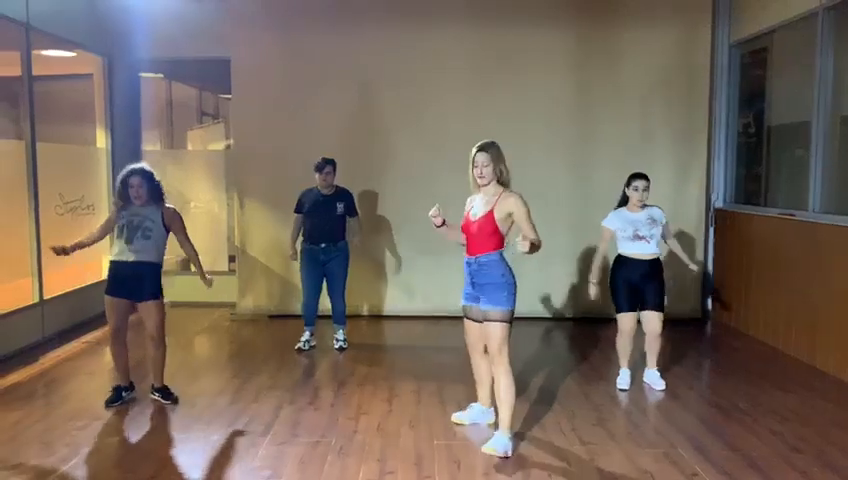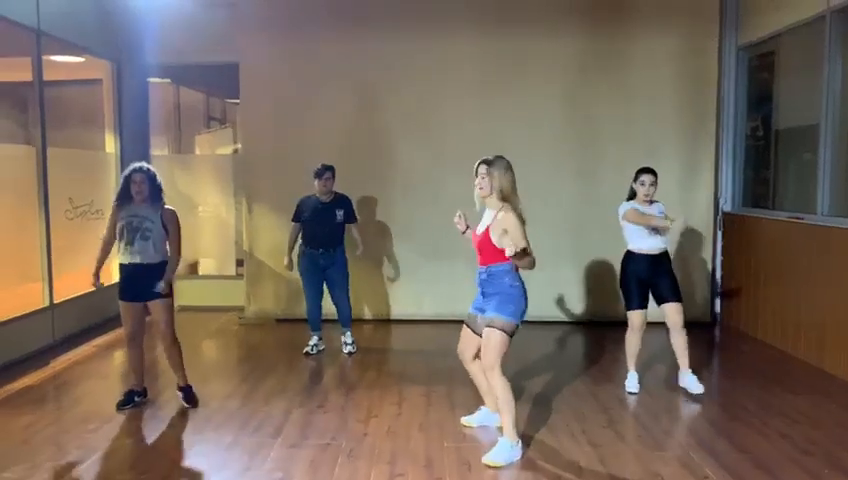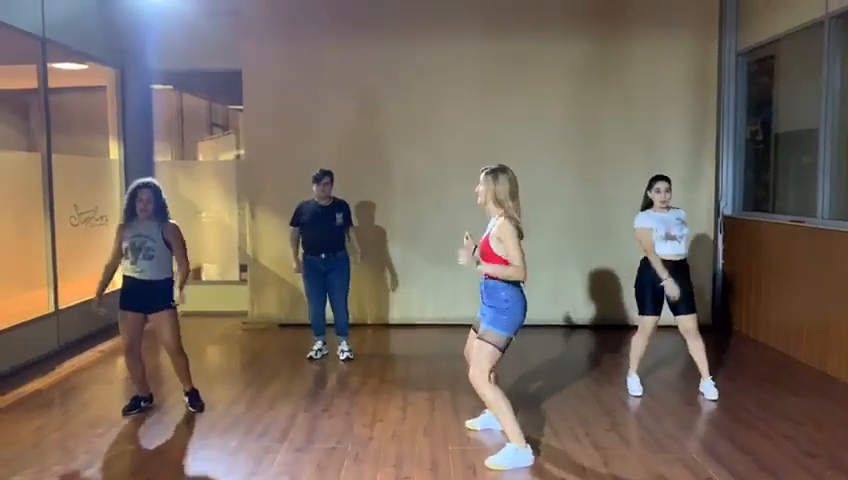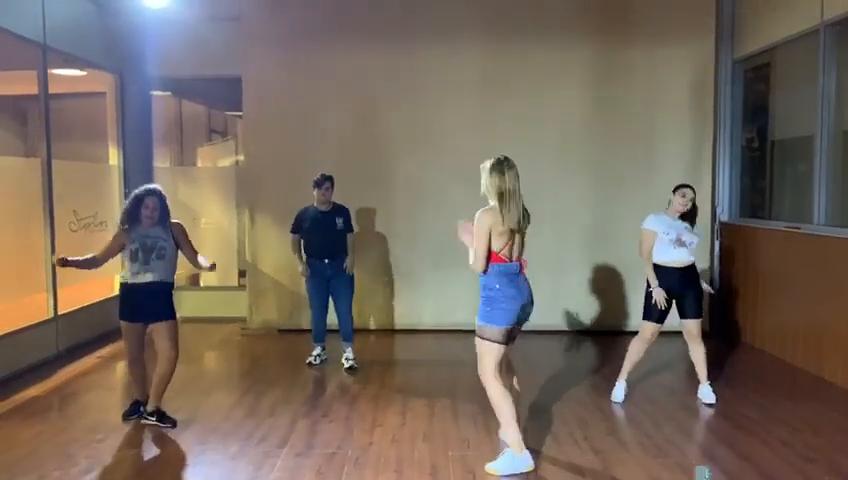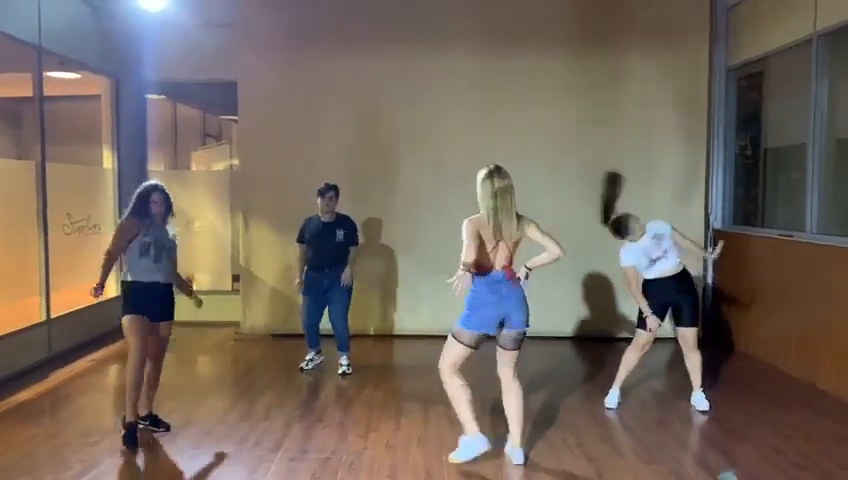
dt=0.3s
person 1, frame 1
left shoulder: (511, 201)
right shoulder: (471, 201)
left elbow: (535, 241)
left wrist: (527, 244)
right wrist: (441, 224)
left hip: (496, 280)
right hip: (473, 280)
left knee: (498, 355)
right knee: (476, 348)
left ankle: (504, 435)
right ankle: (483, 407)
person 1, frame 2
left shoulder: (508, 215)
right shoulder: (487, 213)
left elbow: (529, 262)
left wrist: (516, 254)
right wrist: (465, 231)
left hip: (505, 291)
right hip: (486, 291)
left knee: (490, 364)
right knee: (466, 353)
left ankle: (511, 442)
right ankle: (491, 410)
person 1, frame 3
left shoulder: (504, 224)
right shoulder: (497, 222)
left elbow: (520, 272)
left wrist: (477, 263)
right wrist: (475, 253)
left hip: (504, 304)
right hip: (495, 302)
left knee: (479, 375)
right knee: (472, 354)
left ankle: (520, 448)
right ankle: (494, 414)
person 1, frame 4
left shoulder: (485, 215)
right shoulder: (520, 213)
left elbow: (479, 265)
left wrist: (471, 243)
left hip: (498, 294)
right hip: (520, 290)
left knee: (488, 373)
right knee: (501, 362)
left ankle: (519, 454)
right ankle: (510, 426)
person 1, frame 5
left shoulder: (473, 223)
right shoulder: (521, 223)
left elbow: (469, 258)
right elbow: (555, 250)
left wrist: (464, 273)
left hip: (483, 299)
right hip: (513, 298)
left knee: (447, 366)
right knee: (508, 374)
left ankle: (473, 435)
right ankle: (516, 446)
person 2, frame 1
left shoulder: (167, 213)
right shoulder: (120, 211)
left elbow: (186, 245)
right elbow: (97, 235)
left wrist: (202, 273)
right wrist: (70, 248)
left hip: (148, 277)
right hip: (118, 276)
left knee: (155, 334)
right knee: (116, 333)
left ankle: (158, 386)
right ankle: (124, 385)
person 2, frame 2
left shoulder: (165, 213)
right shoulder: (120, 211)
left elbow: (176, 250)
right elbow: (107, 243)
left wrist: (167, 279)
right wrist: (96, 272)
left hip: (156, 276)
right hip: (129, 277)
left knee: (167, 334)
right knee: (132, 337)
left ankle: (184, 385)
right ankle: (137, 389)
person 2, frame 3
left shoulder: (169, 228)
right shoulder: (125, 228)
left elbow: (182, 263)
right elbow: (114, 261)
left wrist: (179, 288)
right wrist: (99, 290)
left hip: (160, 290)
right hip: (131, 290)
left knee: (173, 346)
right knee: (129, 348)
left ankle: (190, 391)
right ankle: (143, 395)
person 2, frame 4
left shoulder: (174, 229)
right shoulder: (126, 233)
left elbow: (193, 257)
right elbow: (99, 259)
left wrist: (205, 264)
right wrist: (71, 262)
left hip: (160, 296)
right hip: (131, 296)
left knee: (169, 355)
right knee: (134, 356)
left ankle: (152, 409)
right ankle: (140, 400)
person 2, frame 5
left shoulder: (167, 233)
right shoulder: (132, 224)
right elbow: (112, 253)
left wrist: (189, 293)
right wrist: (102, 281)
left hip: (163, 296)
right hip: (137, 292)
left knee: (156, 356)
right knee: (138, 355)
left ankle: (146, 413)
right ankle: (130, 420)
person 3, frame 1
left shoulder: (657, 213)
right shoulder: (615, 217)
left elbow: (669, 239)
right elbow: (601, 249)
left wrist: (687, 261)
right wrist: (593, 279)
left hip: (653, 272)
right hip: (625, 271)
left knee: (654, 329)
right knee: (627, 328)
left ankle: (651, 371)
right ankle: (624, 370)
person 3, frame 2
left shoulder: (659, 207)
right shoulder: (627, 208)
right elbow: (645, 220)
right wrist: (667, 223)
left hip: (661, 266)
right hip: (636, 267)
left knee: (676, 322)
right knee: (636, 325)
left ankle: (686, 374)
right ankle: (632, 373)
person 3, frame 3
left shoulder: (680, 215)
right shoulder: (644, 218)
right elbow: (650, 251)
left wrist: (674, 277)
right wrist: (666, 279)
left hip: (680, 272)
right hip: (652, 273)
left knee: (691, 330)
right knee: (646, 328)
left ankle: (706, 380)
right ankle: (632, 375)
person 3, frame 4
left shoulder: (687, 226)
right shoulder: (654, 220)
right elbow: (645, 256)
left wrist: (699, 281)
right wrist: (655, 286)
left hip: (688, 280)
right hip: (662, 278)
left knee: (694, 335)
right knee: (646, 335)
left ankle: (704, 386)
right ankle: (621, 381)
person 3, frame 5
left shoulder: (658, 227)
right shoulder: (627, 253)
left elbow: (684, 243)
right elbow: (634, 286)
left wrist: (707, 254)
right wrist: (647, 313)
left hip: (682, 285)
right hip: (656, 293)
left knee: (689, 344)
right knee: (640, 343)
left ankle: (697, 393)
right ankle: (615, 389)
person 4, frame 1
left shoulder: (344, 195)
right shoulder: (306, 196)
left elbow: (353, 218)
right elbow: (298, 220)
left wrist: (356, 235)
right wrist: (292, 245)
left hip: (337, 251)
right hip: (310, 251)
left knee: (337, 294)
right knee: (310, 295)
left ankle: (340, 333)
right ankle: (308, 335)
person 4, frame 2
left shoulder: (343, 202)
right shoulder: (304, 203)
left elbow: (351, 225)
right elbow: (295, 228)
left wrist: (359, 243)
right wrist: (288, 255)
left hip: (335, 256)
right hip: (309, 257)
left knee: (341, 298)
right knee: (312, 300)
left ankle: (347, 336)
right ankle: (316, 339)
person 4, frame 3
left shoulder: (341, 206)
right shoulder: (303, 208)
left elbow: (349, 229)
right elbow: (294, 234)
left wrist: (356, 249)
right wrist: (295, 258)
left hip: (337, 261)
right hip: (311, 263)
left knee: (340, 304)
right knee: (315, 305)
left ankle: (343, 344)
right ankle: (319, 343)
person 4, frame 4
left shoulder: (342, 211)
right shoulder: (304, 214)
left elbow: (349, 236)
right elbow: (295, 239)
left wrist: (350, 257)
right wrist: (301, 262)
left hip: (340, 267)
right hip: (315, 268)
left knee: (344, 310)
right knee: (317, 311)
left ankle: (348, 352)
right ankle: (319, 349)
person 4, frame 5
left shoulder: (346, 223)
right shoulder: (309, 223)
left elbow: (353, 249)
right elbow: (302, 251)
left wrist: (348, 269)
right wrist: (299, 275)
left hip: (338, 277)
right hip: (313, 277)
left knee: (339, 320)
right knee: (309, 320)
left ankle: (344, 358)
right ankle: (314, 353)
